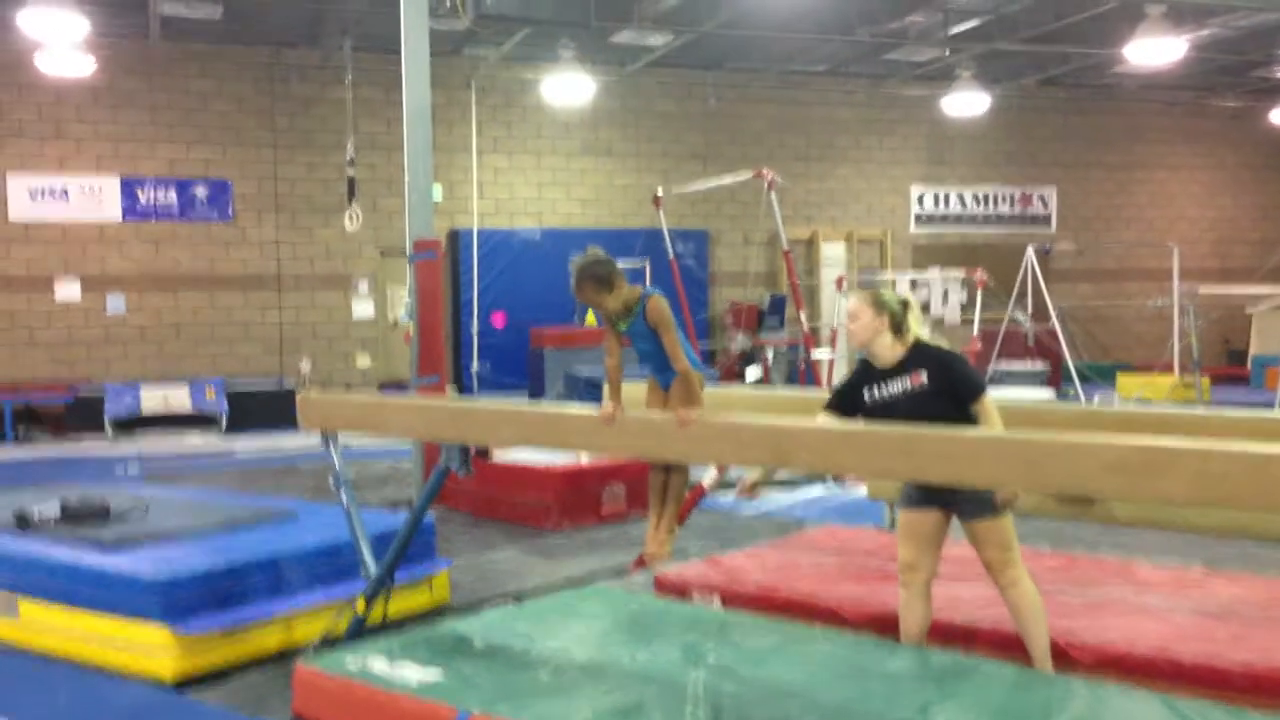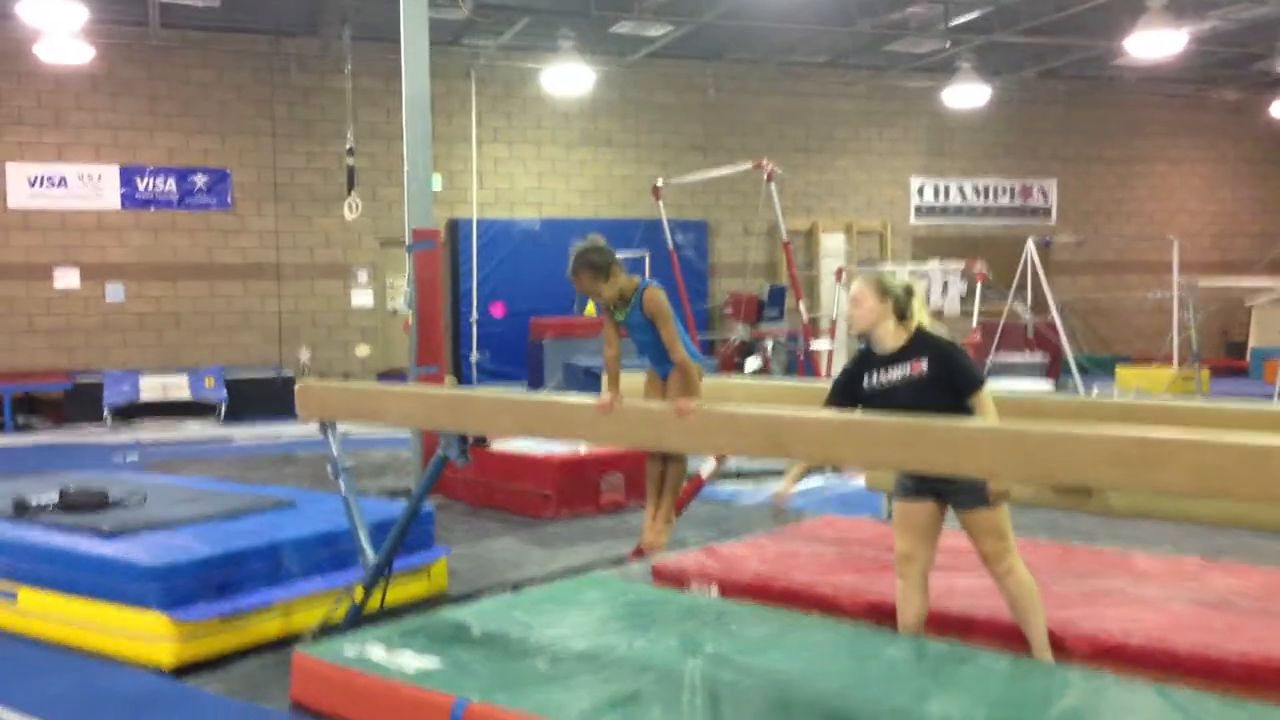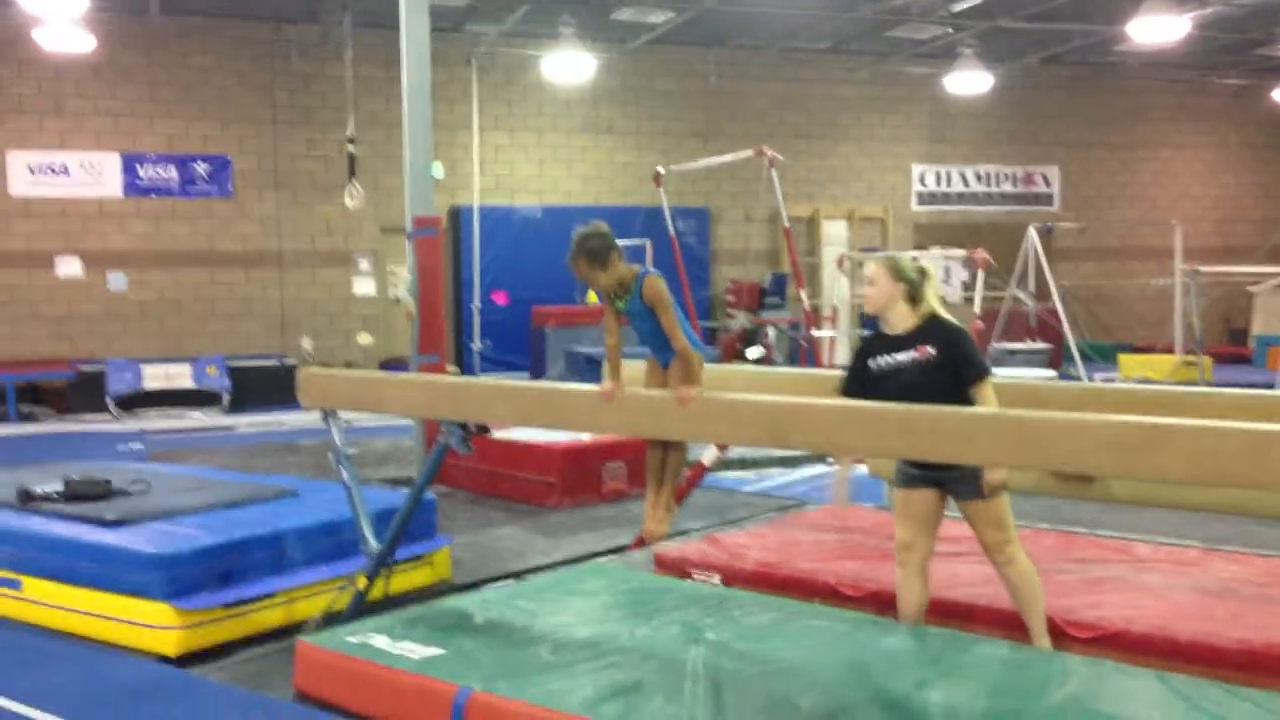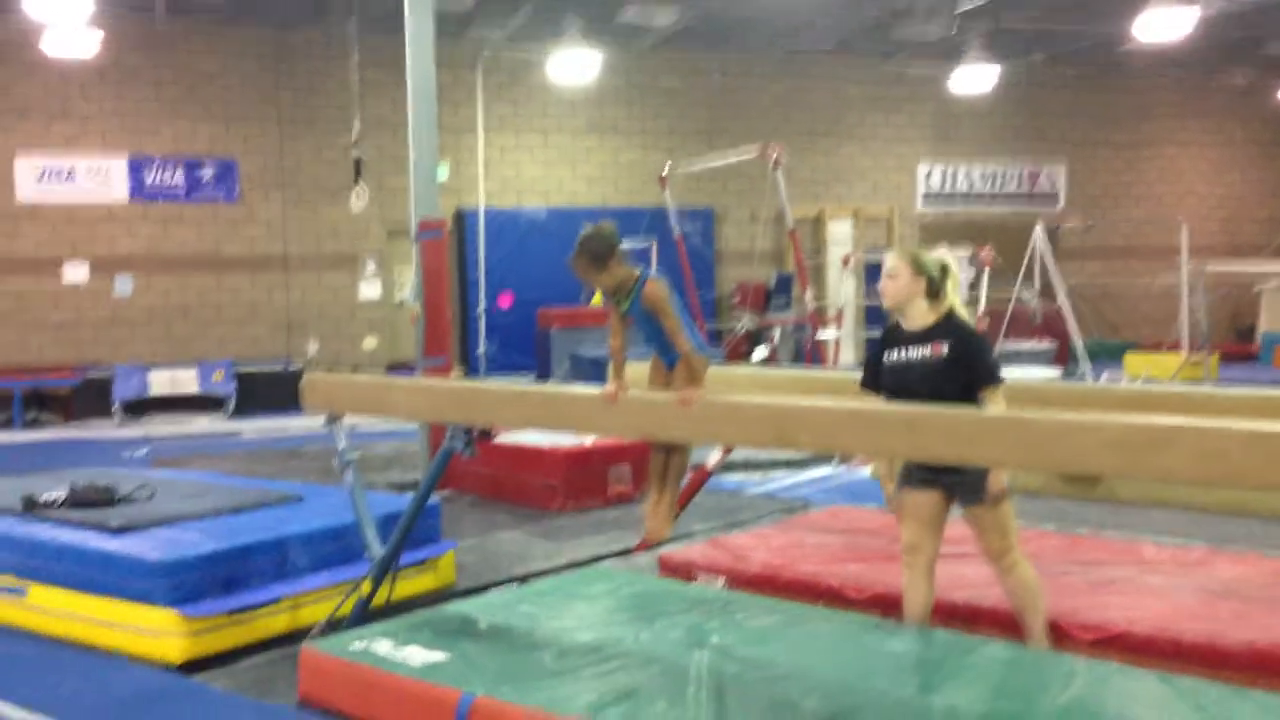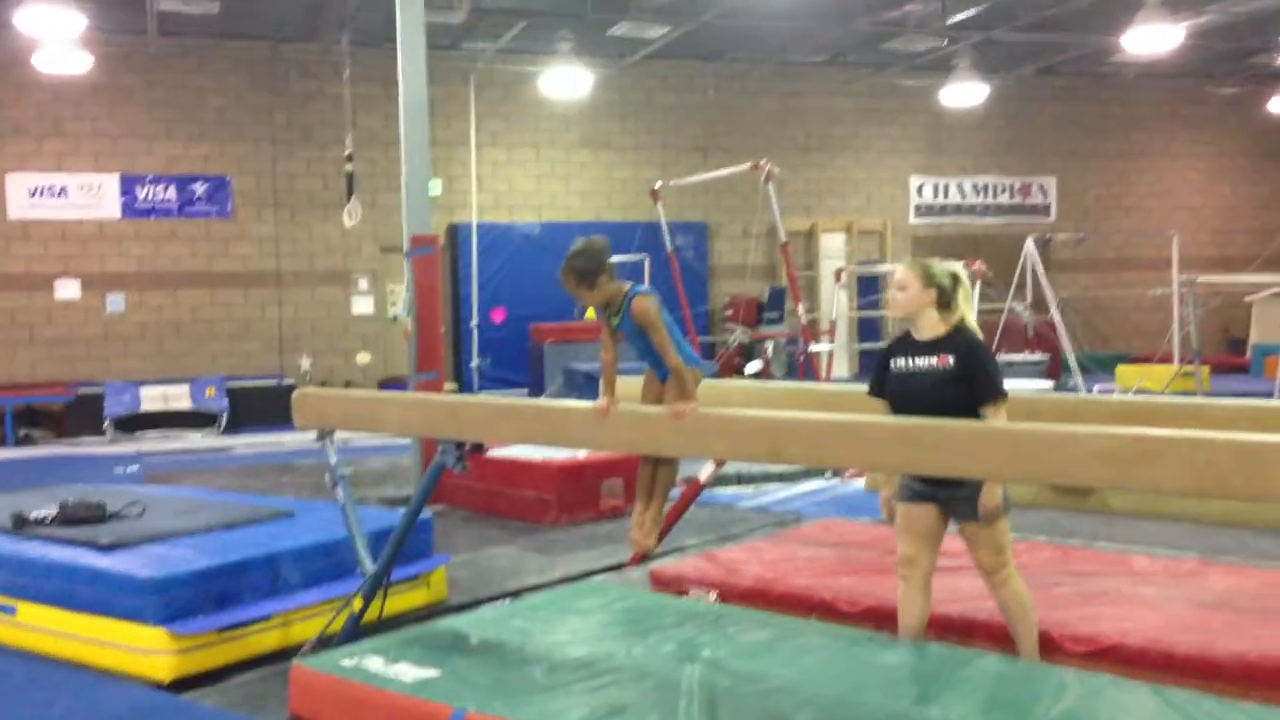
dt=0.1s
person 1, frame 1
left shoulder: (936, 361)
right shoulder: (860, 380)
left elbow: (984, 411)
right wrist: (764, 472)
right hip: (920, 485)
left knee: (1006, 570)
right knee: (911, 574)
left ankle: (1045, 672)
person 1, frame 2
left shoulder: (937, 350)
right shoulder: (861, 368)
left elbow: (982, 404)
right wrist: (792, 478)
left hip: (967, 470)
right hip: (916, 476)
left knee: (1001, 560)
right knee: (908, 565)
left ankle: (1044, 659)
person 1, frame 3
left shoulder: (945, 336)
right shoulder: (870, 349)
left elbow: (984, 395)
left wrist: (994, 459)
left hip: (966, 461)
right hip: (915, 465)
left knee: (1002, 549)
right knee: (908, 553)
left ankle: (1041, 646)
person 1, frame 4
left shoulder: (961, 337)
right shoulder: (888, 343)
left elbow: (993, 401)
left wrist: (998, 467)
right wrist: (886, 475)
left hip: (972, 464)
right hip: (920, 467)
left knee: (1004, 555)
right knee: (915, 554)
left ankle: (1039, 650)
person 1, frame 5
left shoulder: (967, 349)
right shoulder: (895, 353)
left elbow: (994, 418)
right elbow: (891, 421)
left wrist: (994, 481)
right wrist: (888, 481)
left hip: (970, 480)
right hip: (917, 480)
left knee: (996, 571)
right knee: (911, 568)
left ankle: (1031, 667)
person 2, frame 1
left shoulder: (653, 304)
right shoulder: (609, 313)
left elbow: (678, 358)
right elbow: (613, 358)
left wrist: (694, 404)
right wrist: (613, 401)
left hip: (684, 374)
right hip: (658, 376)
left ankle: (668, 525)
right ankle: (654, 522)
person 2, frame 2
left shoulder: (650, 295)
right shoulder: (608, 302)
left elbow: (676, 348)
right elbow: (612, 348)
left wrist: (692, 395)
right wrist: (612, 391)
left hip: (683, 364)
right hip: (657, 367)
left ankle: (666, 514)
right ankle: (651, 511)
person 2, frame 3
left shoulder: (650, 285)
right shoulder: (608, 290)
left elbow: (677, 336)
right elbow: (612, 337)
left wrist: (693, 382)
right wrist: (613, 379)
left hip: (683, 353)
right hip: (658, 355)
left ankle: (665, 503)
right ankle: (653, 499)
person 2, frame 4
left shoulder: (651, 287)
right shoulder: (613, 291)
left elbow: (679, 338)
right elbow: (617, 338)
left wrist: (696, 384)
right wrist: (617, 381)
left hip: (689, 353)
right hip: (663, 355)
left ankle: (668, 503)
right ankle: (654, 499)
person 2, frame 5
left shoulder: (640, 303)
right shoulder: (605, 305)
left elbow: (670, 353)
right elbow: (608, 352)
left wrist: (687, 399)
right wrist: (608, 396)
left hip: (682, 366)
right hip: (656, 368)
left ankle: (654, 516)
right ankle: (641, 509)
